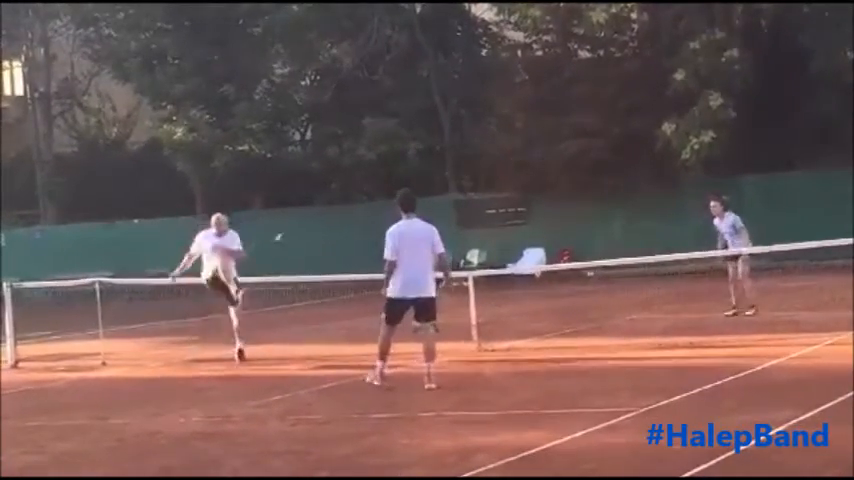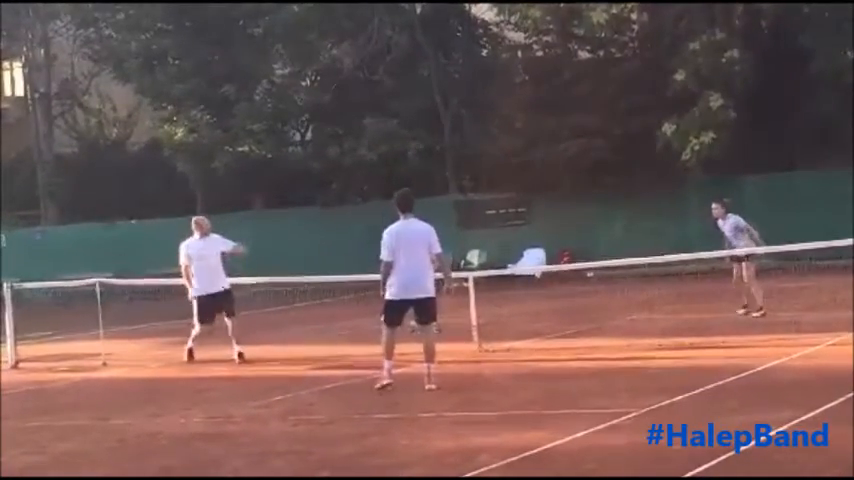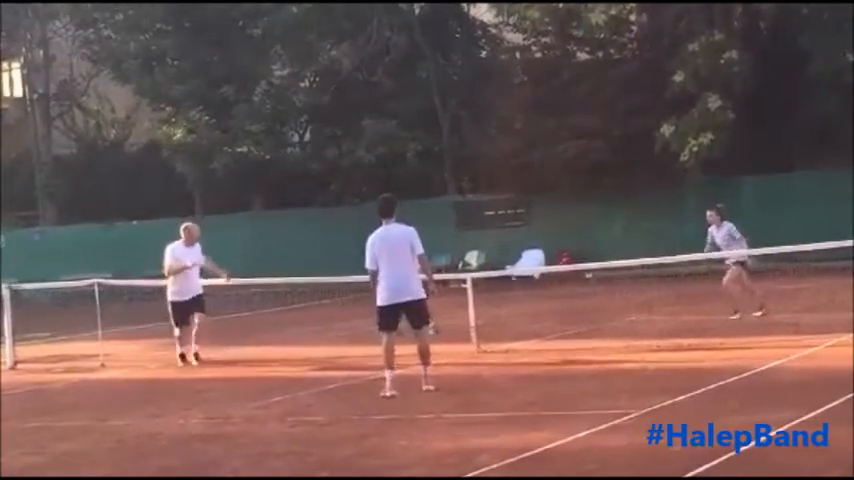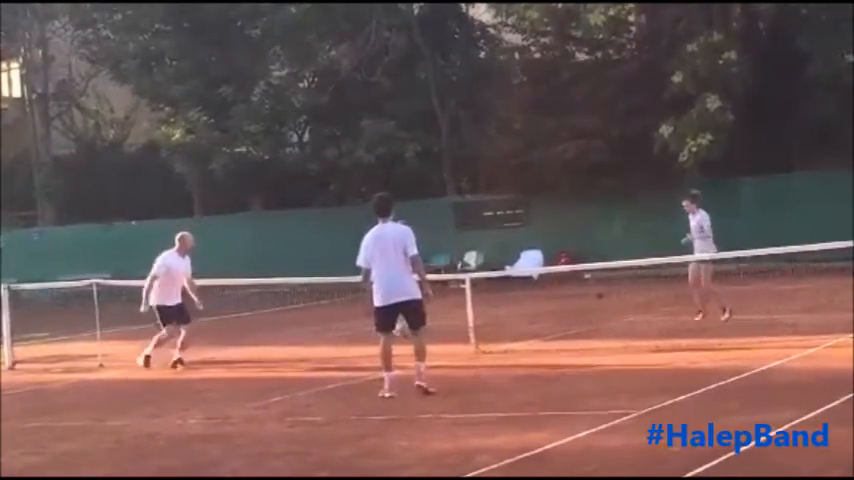
dt=0.3s
person 1, frame 1
left shoulder: (394, 231)
right shoulder: (430, 229)
left elbow: (391, 263)
right elbow: (442, 258)
left wrist: (386, 284)
right wrist: (447, 278)
left hip: (399, 289)
right hip: (425, 289)
left knee: (387, 329)
right knee: (427, 330)
left ankle: (379, 372)
right ankle: (429, 376)
person 1, frame 2
left shoulder: (390, 232)
right shoulder: (427, 229)
left elbow: (387, 264)
right elbow: (439, 257)
left wrist: (383, 285)
right wrist: (448, 280)
left hip: (397, 291)
right hip: (424, 290)
left knee: (388, 330)
right knee: (427, 331)
left ankle: (386, 373)
right ankle: (429, 377)
person 1, frame 3
left shoulder: (373, 239)
right shoulder: (409, 231)
left elbow: (372, 272)
right elbow: (422, 259)
left wrist: (376, 288)
right wrist: (431, 281)
left hip: (387, 295)
right hip: (413, 292)
left knee: (388, 337)
right knee: (421, 334)
left ankle: (389, 385)
right ankle: (427, 380)
person 1, frame 4
left shoulder: (369, 237)
right shoulder: (404, 231)
left elbow: (365, 271)
right elbow: (415, 260)
left wrist: (369, 291)
right wrist: (425, 284)
left hip: (382, 296)
right hip: (408, 292)
left knee: (386, 338)
right knee: (418, 334)
left ankle: (388, 385)
right ankle: (420, 376)
person 2, frame 1
left shoulder: (232, 236)
right shoulder: (203, 237)
left elbow: (241, 255)
right elbow: (192, 255)
left wrist: (225, 249)
right wrist: (179, 270)
left hip: (230, 278)
right hip: (212, 278)
left knee: (235, 312)
right knee: (220, 260)
left ankle: (239, 347)
right ankle: (235, 291)
person 2, frame 2
left shoulder: (215, 239)
right shoulder: (186, 246)
left elbow: (234, 247)
right elbow: (185, 269)
left wrist: (240, 249)
right wrist: (191, 289)
left hip: (222, 288)
right hip: (201, 291)
left knee: (230, 320)
right knee: (203, 326)
left ankle: (237, 350)
right ankle: (190, 345)
person 2, frame 3
left shoulder: (196, 246)
right shoulder: (172, 249)
left elbow: (204, 261)
right elbow: (168, 272)
left wrist: (220, 272)
right wrist: (187, 266)
left hip: (195, 292)
right hip: (177, 295)
left knee: (199, 320)
right knee: (181, 328)
left ankle: (194, 350)
right ankle: (181, 352)
person 2, frame 4
left shoulder: (186, 260)
right shoulder: (166, 259)
left elbow: (188, 281)
right elbow: (151, 279)
left wrist: (196, 298)
right wrist: (145, 302)
left hip: (176, 301)
right hip: (161, 302)
left knee: (185, 330)
right knee: (169, 332)
left ankle: (177, 358)
right ankle: (147, 354)
person 3, frame 1
left shoulder: (732, 217)
right shoulder: (716, 222)
left elbow: (744, 233)
left wrist: (745, 249)
right wrist: (720, 250)
left knee: (742, 277)
right knee: (732, 279)
left ankle: (752, 305)
right ankle: (735, 307)
person 3, frame 2
left shoulder: (734, 219)
right shoulder: (719, 223)
left elbow: (750, 230)
left wrist: (758, 243)
left knee: (749, 280)
right knee: (737, 280)
left ankle: (761, 308)
right ankle: (746, 305)
person 3, frame 3
left shoulder: (729, 227)
right shoulder: (711, 230)
left elbow: (742, 241)
right elbow: (710, 245)
left hip: (739, 259)
right hip: (730, 260)
left knee: (726, 283)
right knee: (746, 286)
left ankle: (737, 310)
right ankle: (761, 307)
person 3, frame 4
left shoulder: (703, 216)
right shoulder: (691, 216)
left elbow: (708, 234)
left wrist: (693, 237)
right wrist: (690, 238)
left hip: (707, 253)
right hip: (697, 254)
left knee: (706, 284)
right knee: (692, 282)
left ankle: (725, 308)
right ankle: (701, 310)
